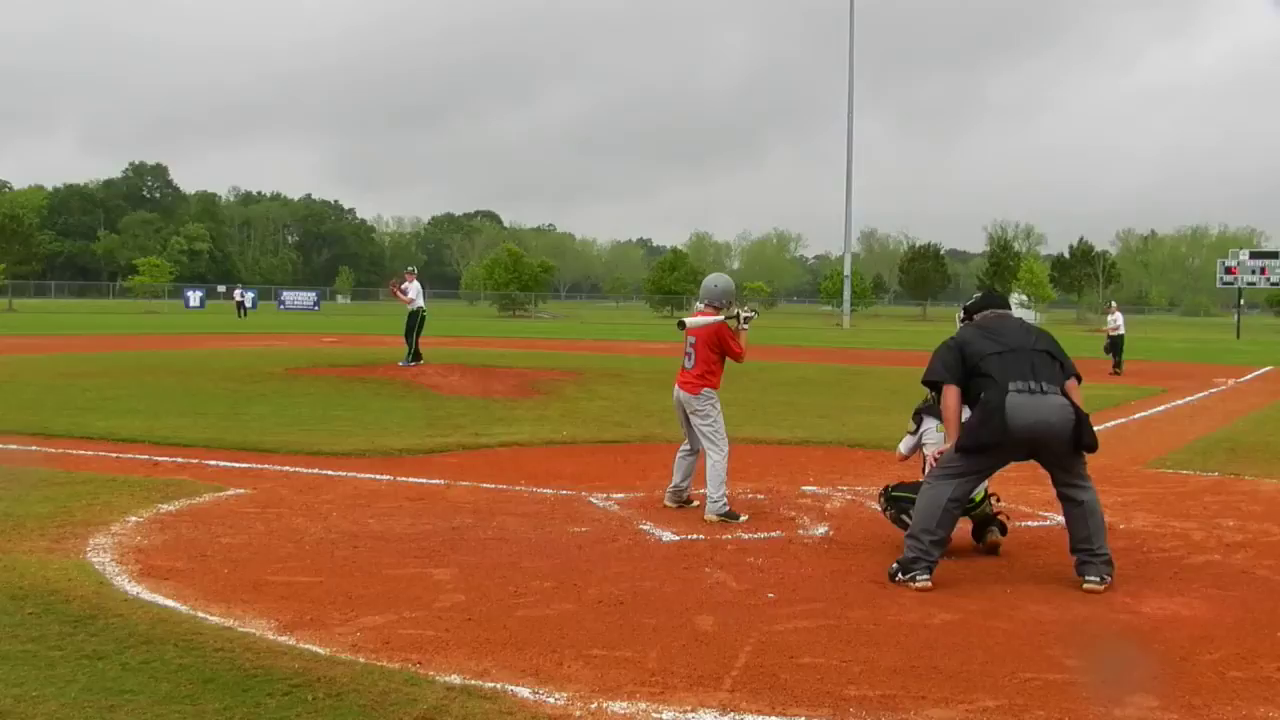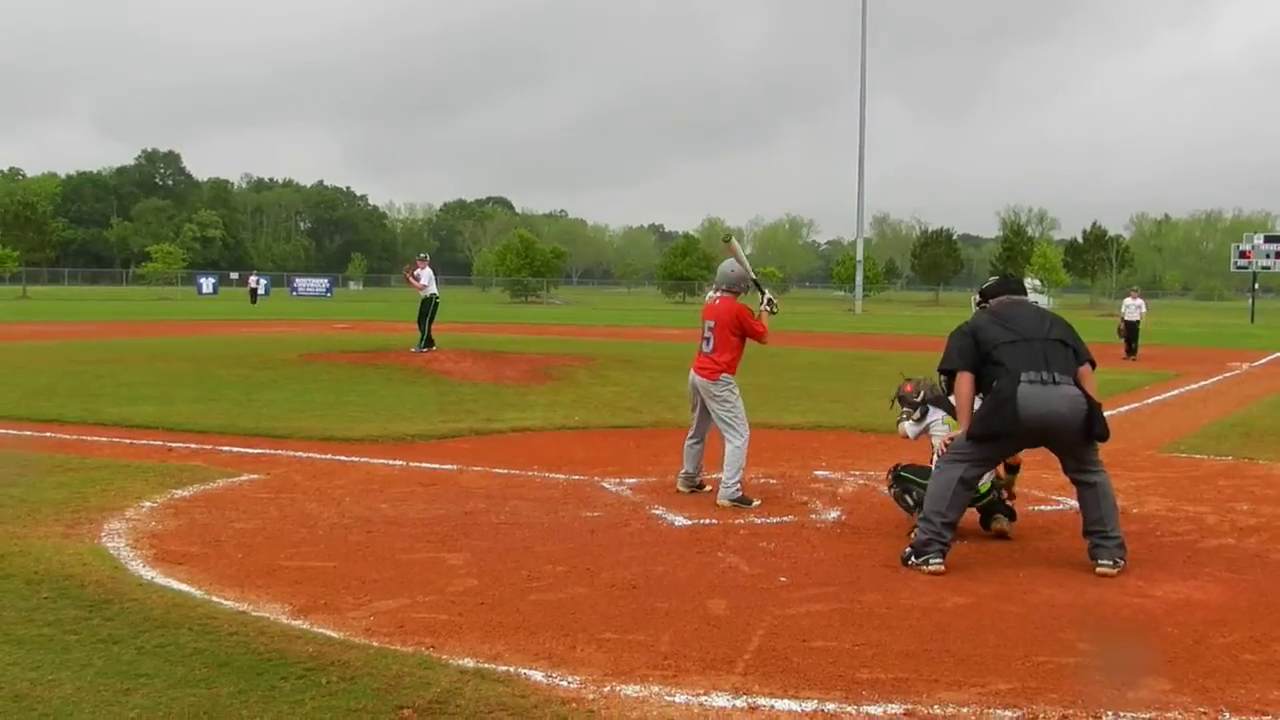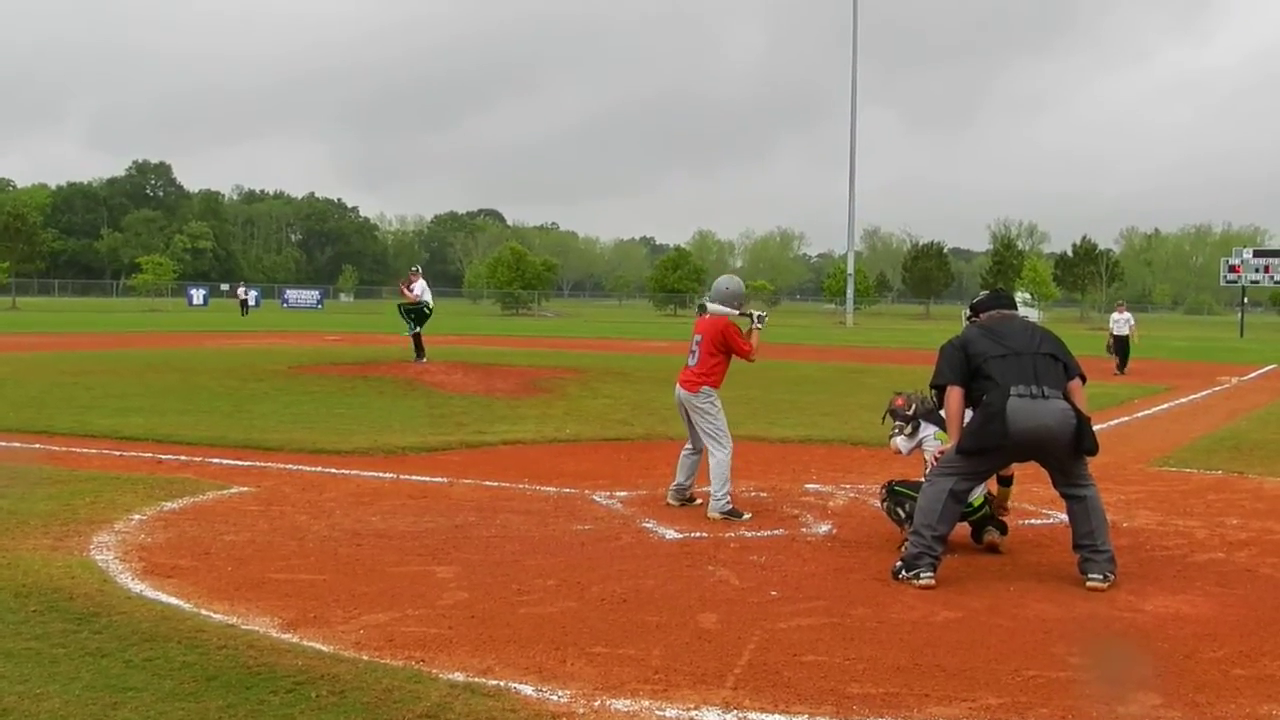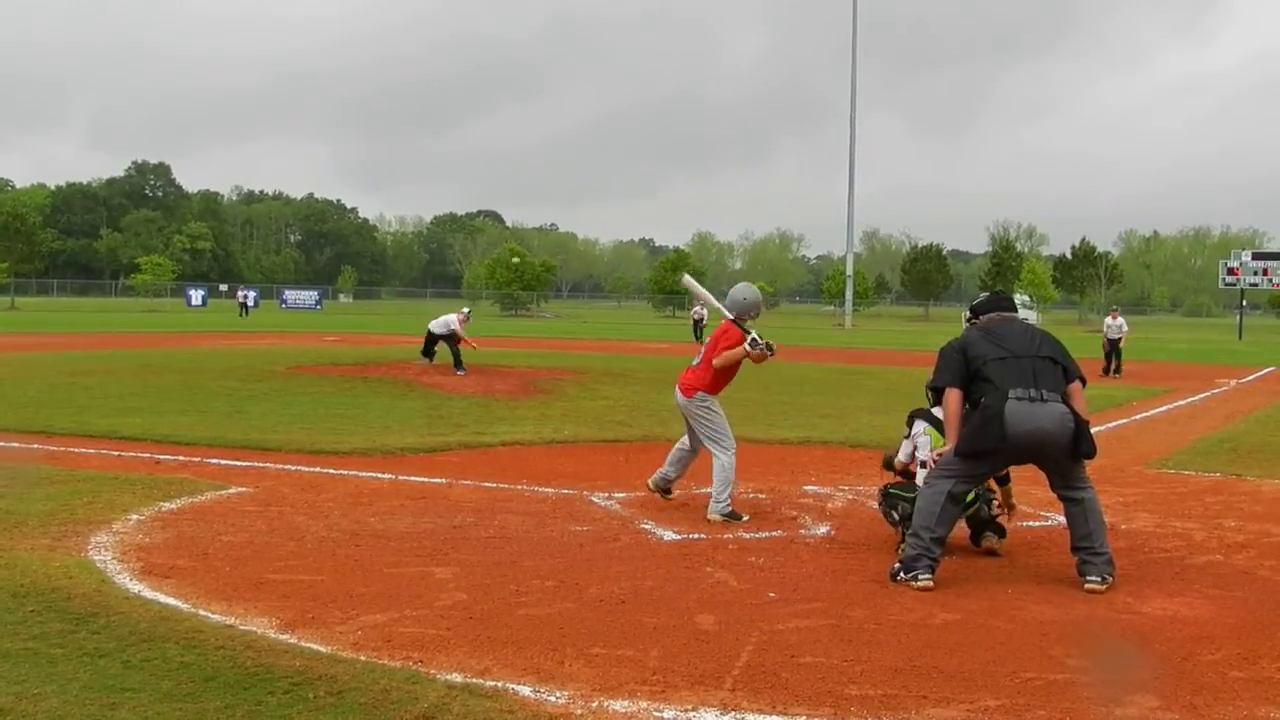
dt=1s
person 1, frame 1
left shoulder: (962, 338)
right shoulder: (1040, 334)
left elbow: (951, 390)
right elbow: (1071, 383)
left wrist: (952, 443)
right wrist: (1076, 431)
left hip: (1005, 409)
right hip: (1057, 409)
left knee: (945, 479)
right knee: (1078, 486)
left ankle: (916, 567)
right ankle: (1096, 569)
person 1, frame 2
left shoulder: (976, 324)
right shoulder: (1056, 321)
left elbow: (964, 377)
right elbow: (1085, 370)
left wrist: (964, 429)
right wrist: (1090, 420)
left hip: (1015, 399)
right hip: (1068, 400)
left knee: (955, 465)
right knee: (1091, 472)
left ankle: (928, 550)
right ankle: (1109, 553)
person 1, frame 3
left shoulder: (967, 338)
right shoulder: (1045, 335)
left elbow: (954, 390)
right elbow: (1074, 384)
left wrist: (954, 443)
right wrist: (1082, 435)
left hip: (1005, 413)
right hip: (1057, 414)
left knee: (944, 478)
right knee: (1080, 486)
left ankle: (919, 564)
right ankle: (1099, 567)
person 1, frame 4
left shoulder: (966, 340)
right shoulder: (1045, 337)
left elbow: (953, 392)
right elbow: (1074, 387)
left wrist: (952, 445)
right wrist: (1080, 438)
left hip: (1003, 416)
right hip: (1056, 417)
left knee: (942, 481)
right knee: (1078, 488)
left ankle: (917, 566)
right ankle: (1098, 570)
person 2, frame 1
left shoulder: (694, 319)
right shoulder: (718, 325)
right elbow: (740, 355)
left wrist: (736, 323)
right wrist: (743, 326)
left hip: (682, 389)
right hip: (701, 394)
left knee: (692, 444)
right knee: (717, 449)
left ankle: (676, 494)
right ankle: (717, 507)
person 2, frame 2
left shoulder: (709, 305)
right shoulder: (738, 309)
right elbow: (763, 337)
left wrist: (760, 310)
right wrist: (765, 309)
left hip: (697, 374)
right hip: (718, 379)
left knee: (698, 431)
right knee: (738, 434)
left ankle: (688, 479)
right ankle: (730, 492)
person 2, frame 3
left shoulder: (703, 320)
right shoulder: (726, 325)
right elbow: (750, 355)
left wrist: (751, 327)
right wrist: (756, 327)
left hip: (684, 388)
right hip: (701, 392)
left knee: (696, 443)
right knee: (721, 448)
left ankle: (679, 492)
right ankle: (720, 505)
person 2, frame 4
left shoulder: (728, 328)
right shoulder: (734, 332)
left elbow: (756, 358)
right elbow: (718, 362)
left wrist: (764, 350)
right wrist: (746, 348)
left hip: (685, 389)
right hip: (698, 396)
left knee: (694, 440)
right knee: (725, 450)
left ankle: (661, 480)
right ankle: (720, 508)
